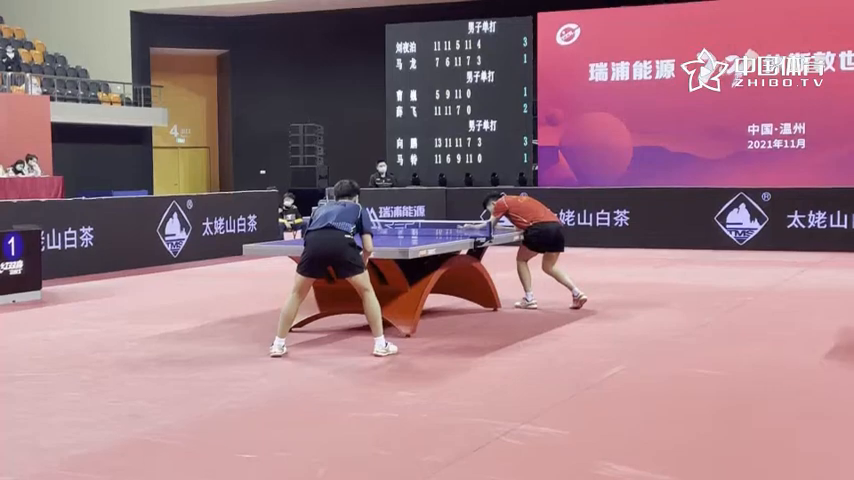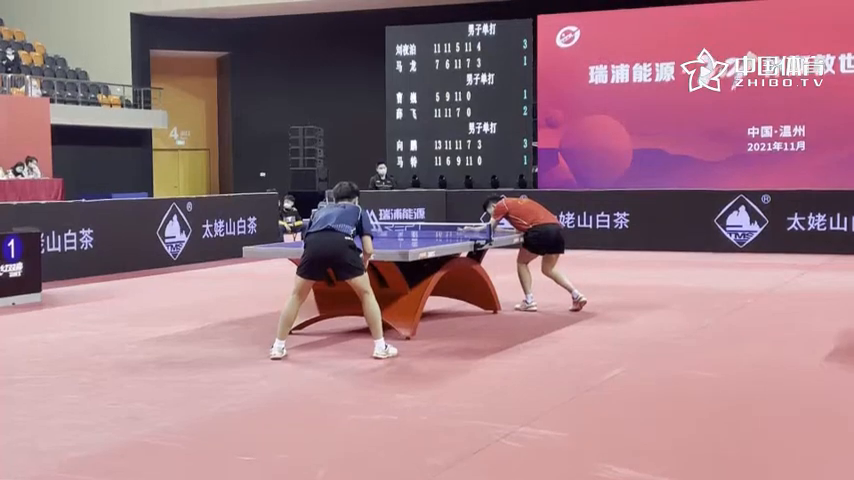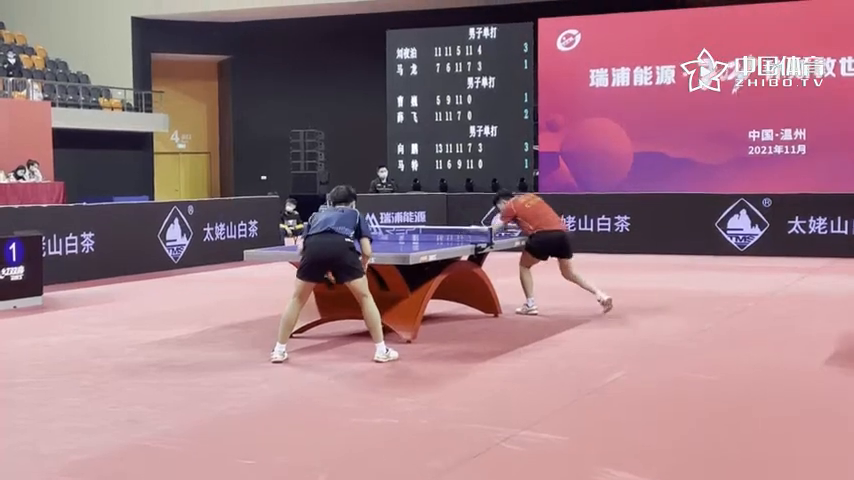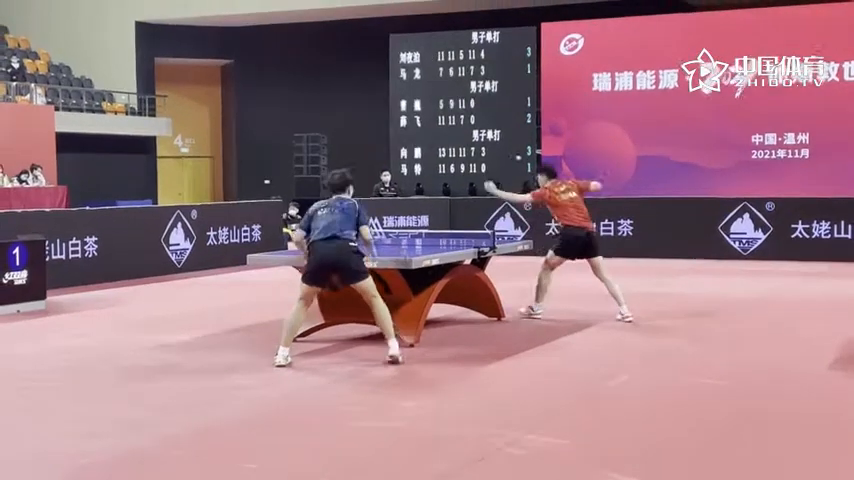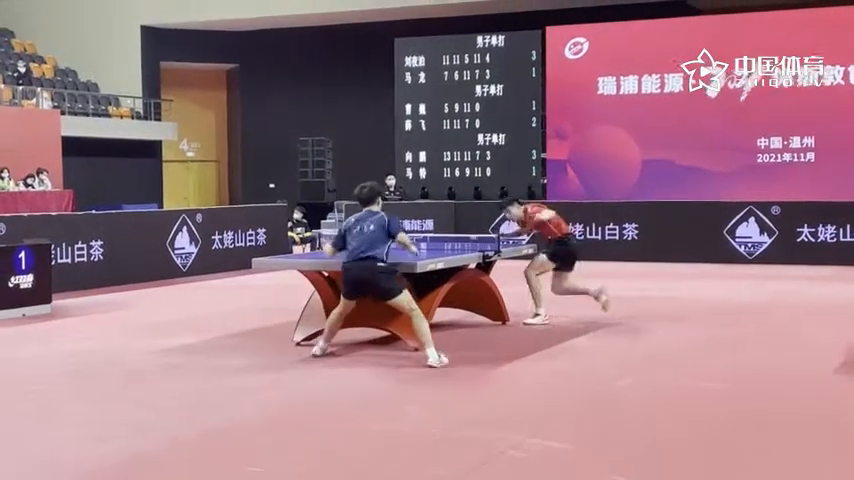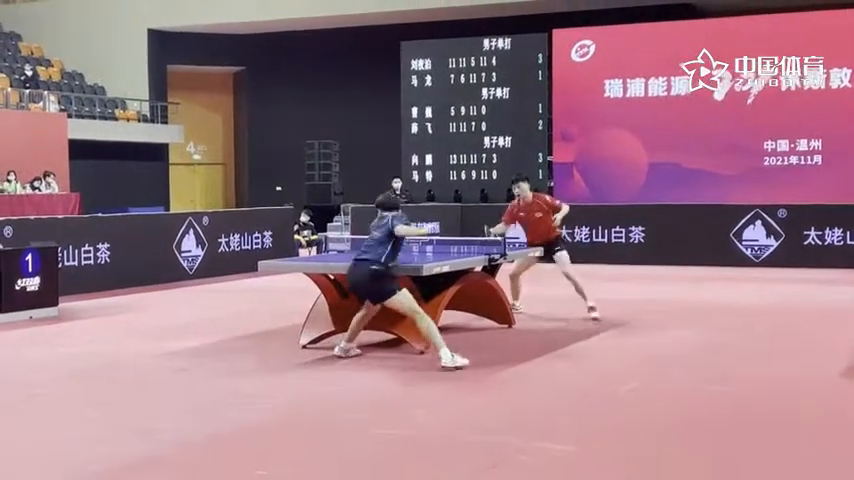
dt=0.5s
person 1, frame 1
left shoulder: (321, 209)
right shoulder: (358, 209)
left elbow: (310, 236)
right elbow: (368, 247)
left wrist: (323, 263)
right wrist: (361, 264)
left hip: (314, 243)
right hip: (342, 242)
left knee: (297, 294)
right knee: (367, 291)
left ankle: (278, 344)
right ankle: (380, 344)
person 1, frame 2
left shoulder: (321, 211)
right shoulder: (358, 211)
left elbow: (308, 239)
right elbow: (368, 249)
left wrist: (323, 266)
right wrist: (362, 265)
left hip: (314, 245)
right hip: (341, 245)
left knee: (297, 296)
right knee: (366, 294)
left ankle: (278, 347)
right ankle: (380, 347)
person 1, frame 3
left shoulder: (318, 215)
right shoulder: (355, 214)
left elbow: (302, 247)
right elbow: (367, 251)
left wrist: (322, 269)
right wrist: (361, 267)
left hip: (313, 247)
right hip: (341, 246)
left knee: (297, 299)
right knee: (365, 297)
left ankle: (279, 350)
right ankle: (381, 350)
person 1, frame 4
left shoulder: (316, 207)
right shoulder: (354, 205)
left elbow: (297, 237)
right elbow: (366, 236)
left wrist: (307, 250)
left hip: (319, 253)
right hip: (345, 251)
left knee: (303, 302)
right knee: (374, 298)
left ankle: (283, 354)
right ankle: (393, 347)
person 1, frame 5
left shoulder: (349, 222)
right shoulder: (385, 217)
left elbow: (330, 251)
right elbow: (403, 239)
left wrist: (329, 246)
right wrist: (412, 248)
left hip: (350, 271)
right hip: (376, 270)
left knee: (342, 309)
right knee: (413, 311)
left ankle: (322, 345)
right ankle: (433, 355)
person 1, frame 6
left shoulder: (376, 223)
right shoulder: (397, 218)
right elbow: (400, 231)
right wrist: (422, 230)
left hip: (355, 272)
right hip: (371, 273)
left knee: (369, 309)
right knee: (417, 312)
left ankle: (345, 346)
right ankle: (444, 355)
person 2, frame 1
left shoulder: (501, 202)
right shoulder: (518, 200)
left wrist: (473, 226)
left hip: (541, 229)
right hip: (556, 227)
left knee: (521, 260)
right knee: (549, 267)
left ankle: (529, 299)
right ankle: (577, 293)
person 2, frame 2
left shoulder: (501, 205)
right shoulder: (518, 203)
left elbow: (489, 228)
left hip: (541, 231)
right hip: (556, 229)
left knee: (522, 262)
right knee: (548, 269)
left ankle: (529, 301)
right ankle: (577, 295)
person 2, frame 3
left shoulder: (510, 206)
right shoulder: (532, 198)
left elbow: (496, 228)
left hip: (543, 236)
right hip: (561, 233)
left knee: (524, 265)
right knee: (568, 273)
left ankle: (530, 305)
right ankle: (600, 296)
person 2, frame 4
left shoulder: (546, 192)
right shoulder: (572, 184)
left elbow: (521, 199)
right elbow: (597, 186)
left wrist: (495, 191)
left hip: (571, 233)
right hip: (589, 233)
left knee: (547, 268)
right knee: (602, 275)
left ankle: (535, 308)
right ankle: (624, 311)
person 2, frame 5
left shoulder: (531, 210)
right shoulder: (524, 215)
left elbow: (550, 213)
right elbow: (525, 229)
left wrist: (544, 216)
right wrist: (511, 234)
left hip: (561, 242)
right hip: (563, 244)
left knee: (530, 272)
right knee: (558, 288)
left ankle: (541, 314)
right ankle: (597, 293)
person 2, frame 6
left shoulder: (543, 200)
right shoulder: (513, 207)
left elbow: (565, 207)
right elbow: (504, 225)
left wrist: (560, 215)
right wrist: (492, 231)
left hip: (552, 241)
right hip: (533, 244)
left knee: (567, 272)
right knee: (514, 274)
left ankle: (590, 306)
right ankle: (515, 305)
